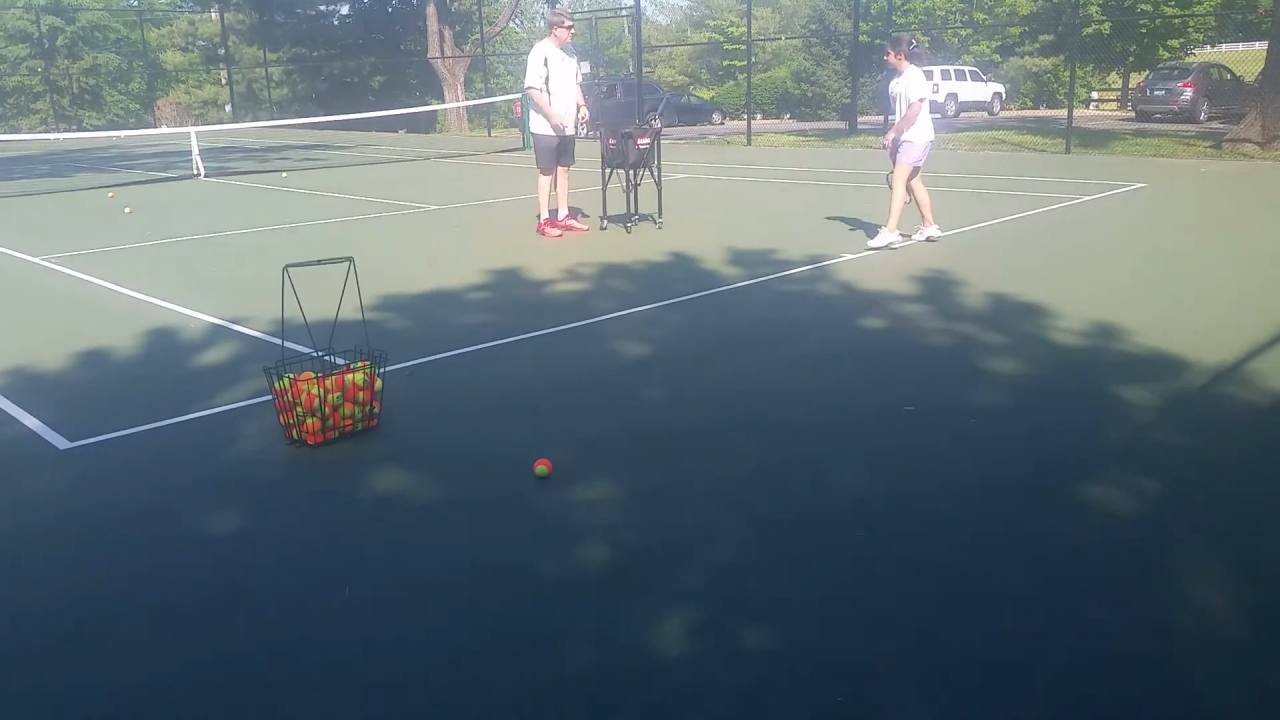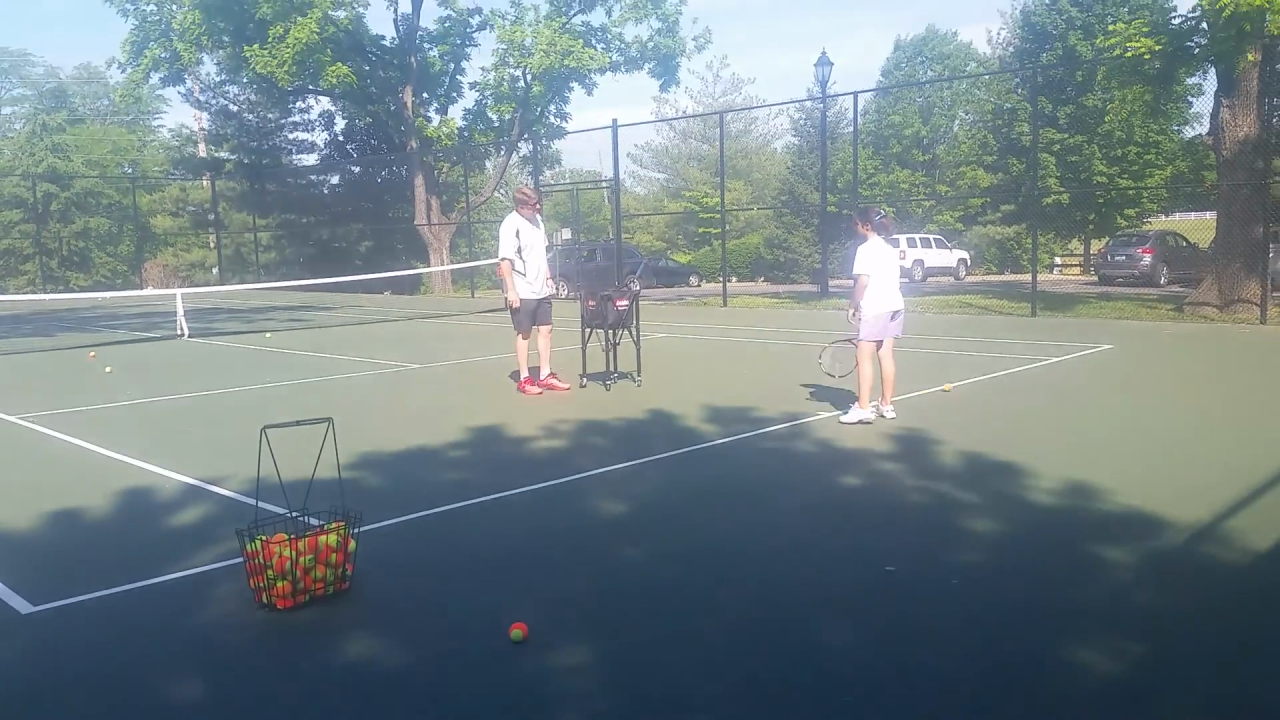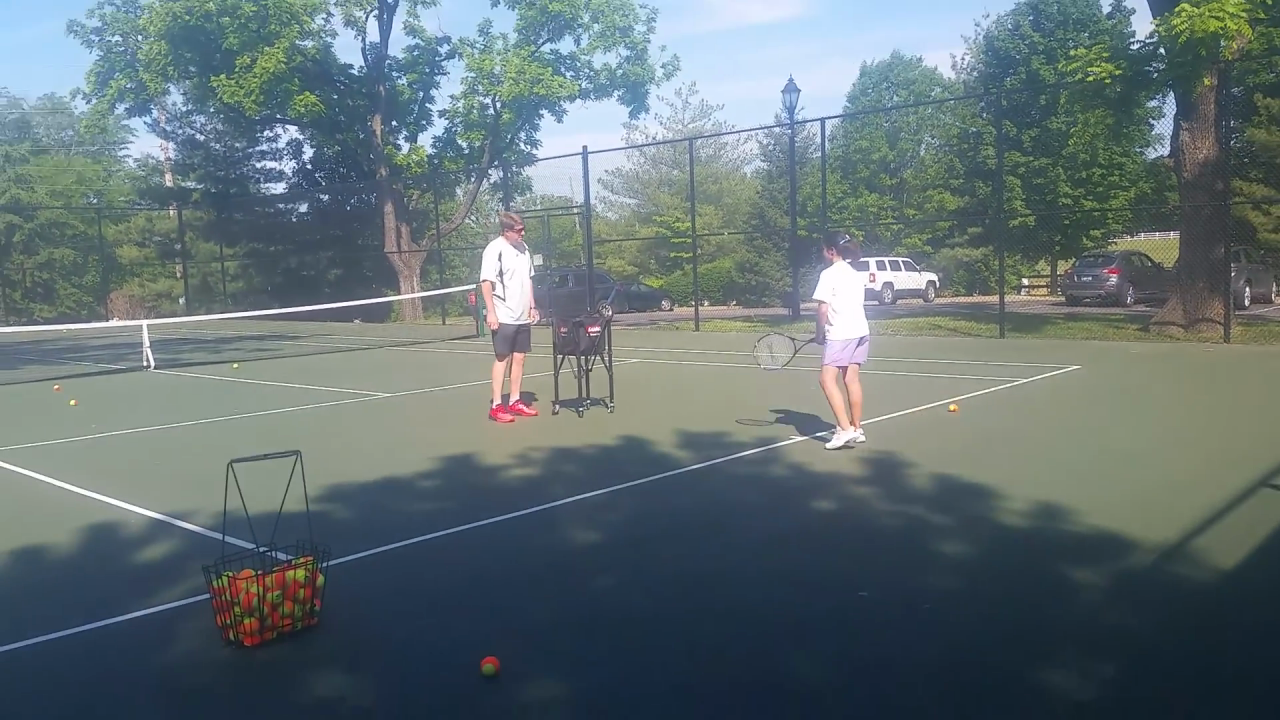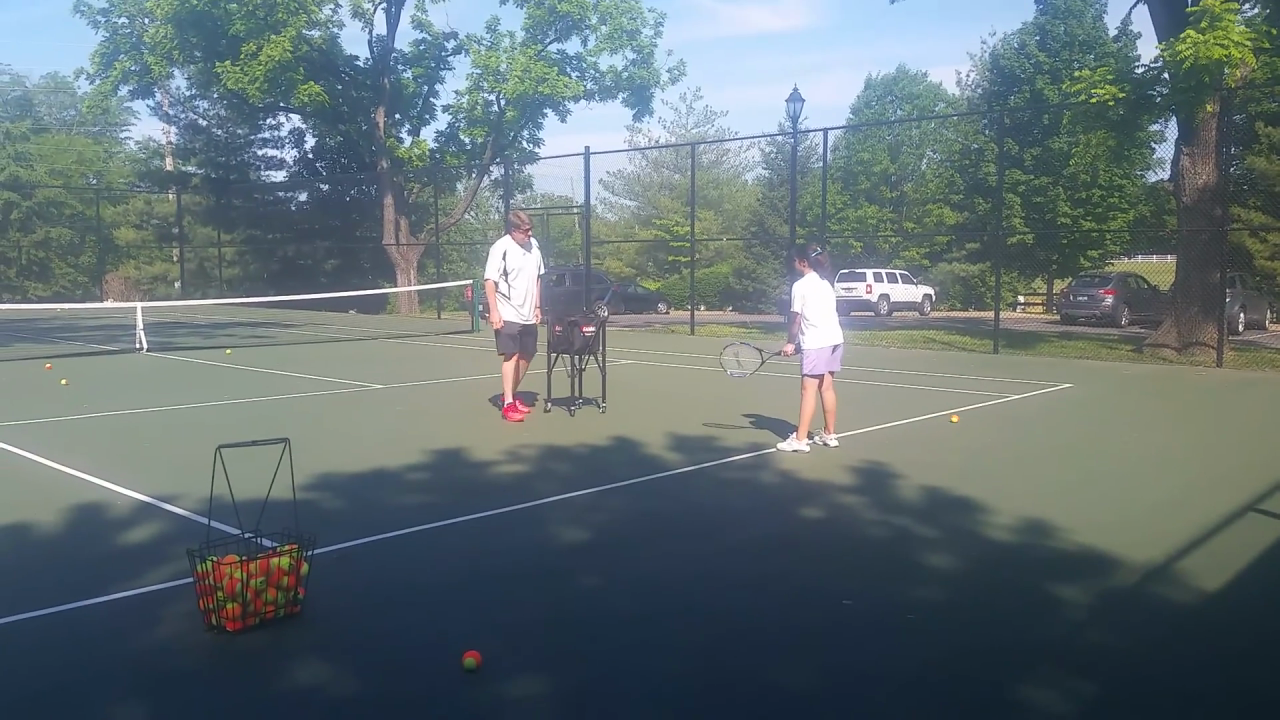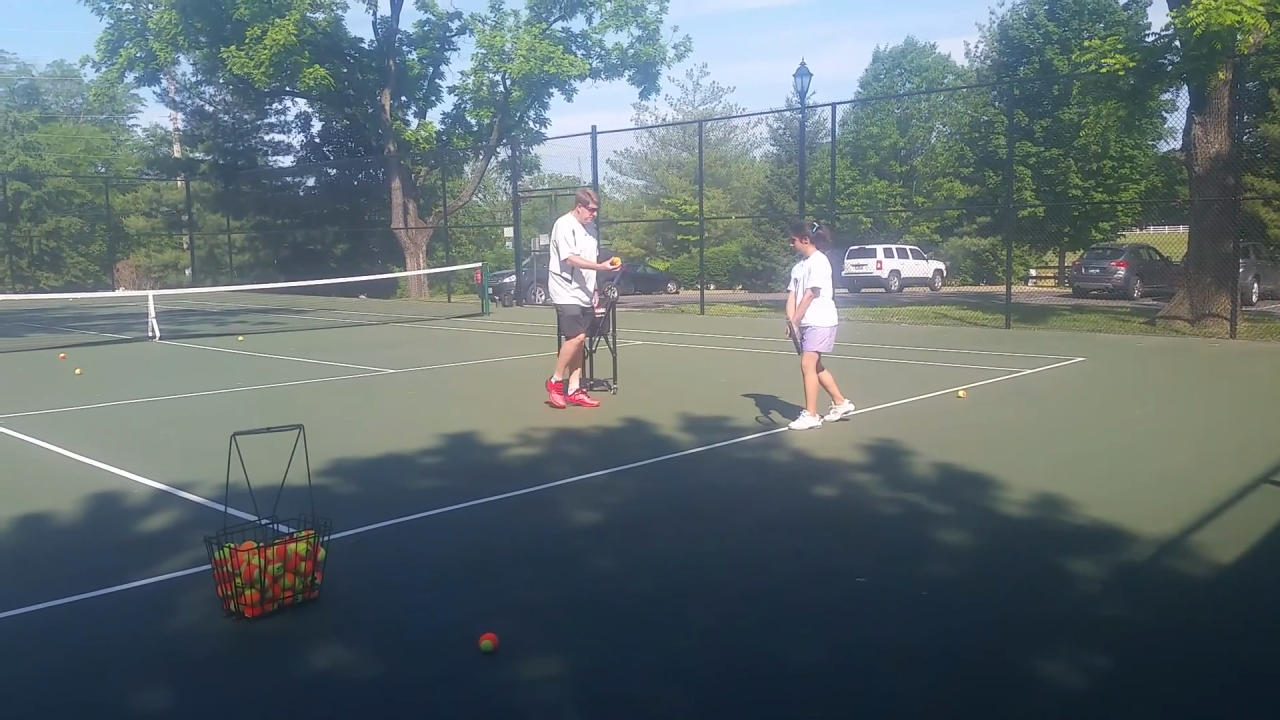
dt=1s
person 1, frame 1
left shoulder: (569, 51)
right shoulder: (540, 52)
right elbow: (532, 88)
left wrist: (581, 105)
right wrist: (551, 115)
left hip: (567, 125)
right hip: (546, 126)
left knee: (563, 169)
right knee: (547, 171)
left ankle: (563, 217)
right ankle: (544, 221)
person 1, frame 2
left shoulder: (537, 219)
right shoulder: (511, 225)
right elbow: (505, 260)
left wrist: (548, 277)
right wrist: (511, 290)
left hip: (541, 289)
right hip: (522, 291)
left knee: (545, 329)
right knee: (524, 333)
left ankle: (545, 376)
right ankle: (524, 379)
person 1, frame 3
left shoulder: (523, 248)
right shoulder: (495, 249)
right elbow: (486, 282)
left wrist: (532, 306)
right wrist: (491, 312)
left hip: (522, 316)
right hip: (503, 316)
left knee: (519, 357)
right knee: (502, 358)
left ankle: (515, 401)
right ankle: (497, 406)
person 1, frame 4
left shoulder: (533, 245)
right shoulder: (501, 248)
right elbow: (489, 281)
left wrist: (537, 306)
right wrist: (494, 311)
left hip: (528, 314)
right hip: (508, 314)
left knee: (526, 357)
right knee: (511, 357)
left ankle: (512, 396)
right ankle: (508, 404)
person 1, frame 5
left shoulder: (587, 227)
right shoulder: (564, 225)
right elbow: (570, 259)
left wrist: (593, 290)
right wrist: (600, 266)
left hip: (584, 295)
right hip: (566, 294)
left knee: (579, 340)
right knee: (576, 337)
left ankle: (574, 391)
right ankle: (556, 380)
person 2, frame 1
left shoulder: (914, 75)
right shoulder: (895, 82)
left elbow: (915, 108)
left wrist: (892, 132)
right wrist: (893, 136)
left hip: (917, 137)
right hip: (905, 137)
left knee: (898, 180)
right knee: (913, 181)
left ankle: (891, 231)
right ankle: (929, 226)
person 2, frame 2
left shoulder: (865, 248)
right shoulder: (890, 249)
left elbow: (862, 282)
left wrist: (852, 306)
left hip: (875, 308)
right hip: (894, 305)
left knee: (864, 357)
right knee: (885, 355)
left ankle: (863, 408)
right ankle: (886, 405)
person 2, frame 3
left shoulder: (829, 274)
right shoulder: (855, 273)
left elbow: (823, 309)
left wrist: (819, 333)
left hip: (840, 334)
right hip: (860, 331)
left knee: (827, 380)
right knee: (852, 380)
left ankle: (846, 429)
right ankle: (856, 429)
person 2, frame 4
left shoulder: (800, 285)
right shoulder: (825, 283)
left elbow: (796, 319)
right elbow: (824, 314)
left wrist: (791, 342)
right wrist: (800, 341)
left hip: (816, 343)
right hip: (834, 339)
left knee: (808, 390)
right knee: (826, 388)
left ankle: (800, 439)
right ankle: (829, 434)
person 2, frame 5
left shoulder: (818, 262)
right shoulder: (799, 265)
left elbow: (810, 296)
right elbow: (792, 296)
left wrist: (793, 321)
right wrist: (791, 321)
left hip: (821, 322)
right hip: (808, 323)
left knee: (808, 365)
right knee: (815, 366)
left ankle: (811, 415)
right ankle: (840, 403)
